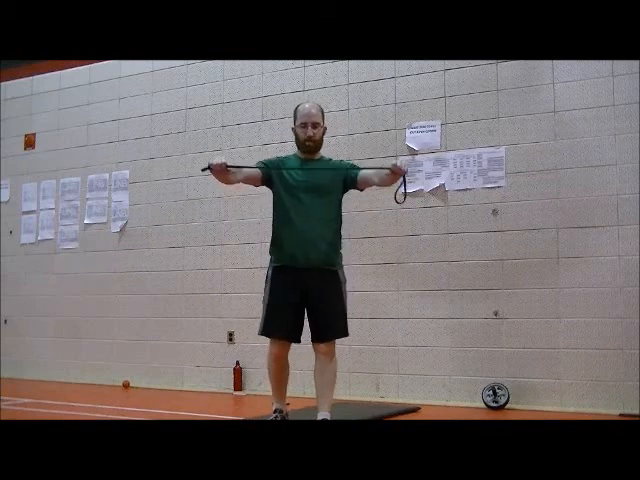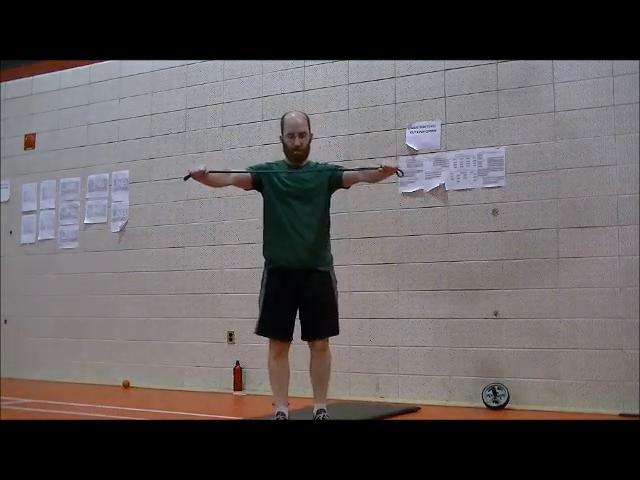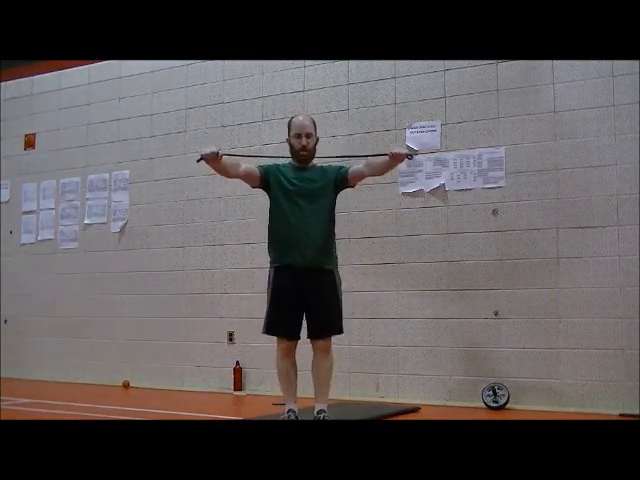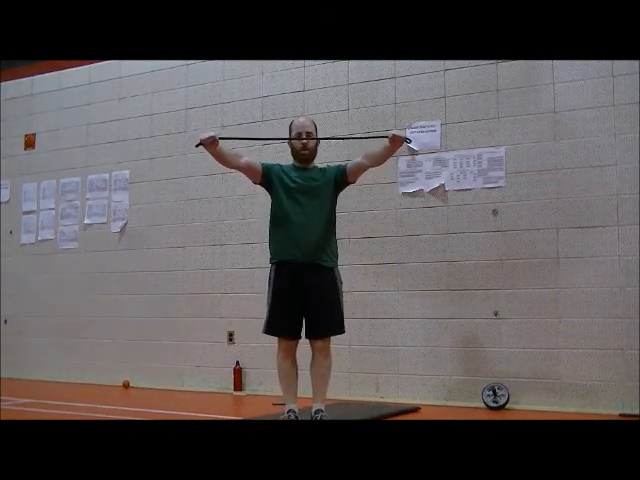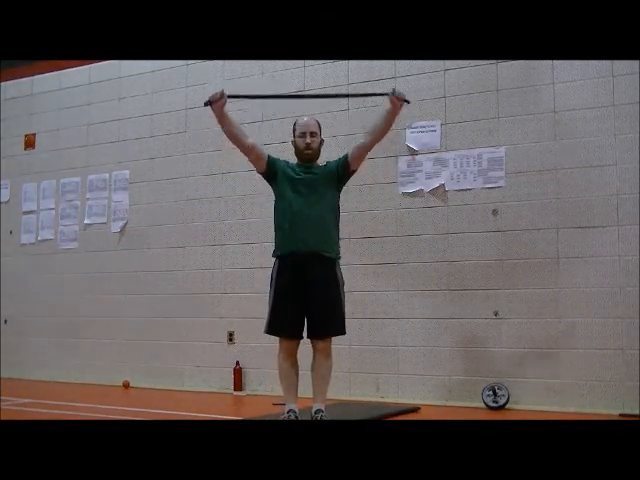
dt=0.7s
person 1, frame 1
left shoulder: (339, 169)
right shoulder: (277, 167)
left elbow: (373, 177)
right elbow: (241, 173)
left wrist: (393, 173)
right wrist: (222, 170)
left hip: (326, 270)
right hip: (285, 269)
left knee: (325, 348)
right knee: (277, 347)
left ankle: (323, 415)
right ankle: (280, 408)
person 1, frame 2
left shoulder: (325, 172)
right shoulder: (268, 172)
left elbow: (357, 175)
right elbow: (232, 177)
left wrist: (383, 171)
right wrist: (205, 177)
left hip: (317, 270)
right hip: (278, 271)
left knee: (320, 345)
right knee: (278, 345)
left ankle: (320, 408)
right ankle: (281, 411)
person 1, frame 3
left shoulder: (331, 175)
right shoulder: (274, 174)
left elbow: (365, 169)
right elbow: (239, 170)
left wrist: (393, 160)
right wrist: (215, 161)
left hip: (322, 270)
right hip: (284, 270)
left knee: (322, 345)
right knee: (285, 345)
left ankle: (321, 409)
right ankle: (290, 409)
person 1, frame 4
left shoulder: (332, 175)
right shoulder: (275, 174)
left elbow: (365, 162)
right elbow: (240, 162)
left wrist: (392, 146)
right wrist: (213, 148)
left hip: (322, 269)
right hip: (284, 269)
left knee: (321, 344)
right knee: (286, 344)
left ankle: (319, 408)
right ankle: (290, 409)
person 1, frame 5
left shoulder: (335, 172)
right shoulder: (279, 171)
left elbow: (368, 142)
right elbow: (244, 143)
left wrist: (393, 109)
right wrist: (219, 110)
left hip: (324, 267)
right hip: (288, 266)
left knee: (322, 344)
right knee: (287, 344)
left ankle: (319, 408)
right ankle: (290, 408)
